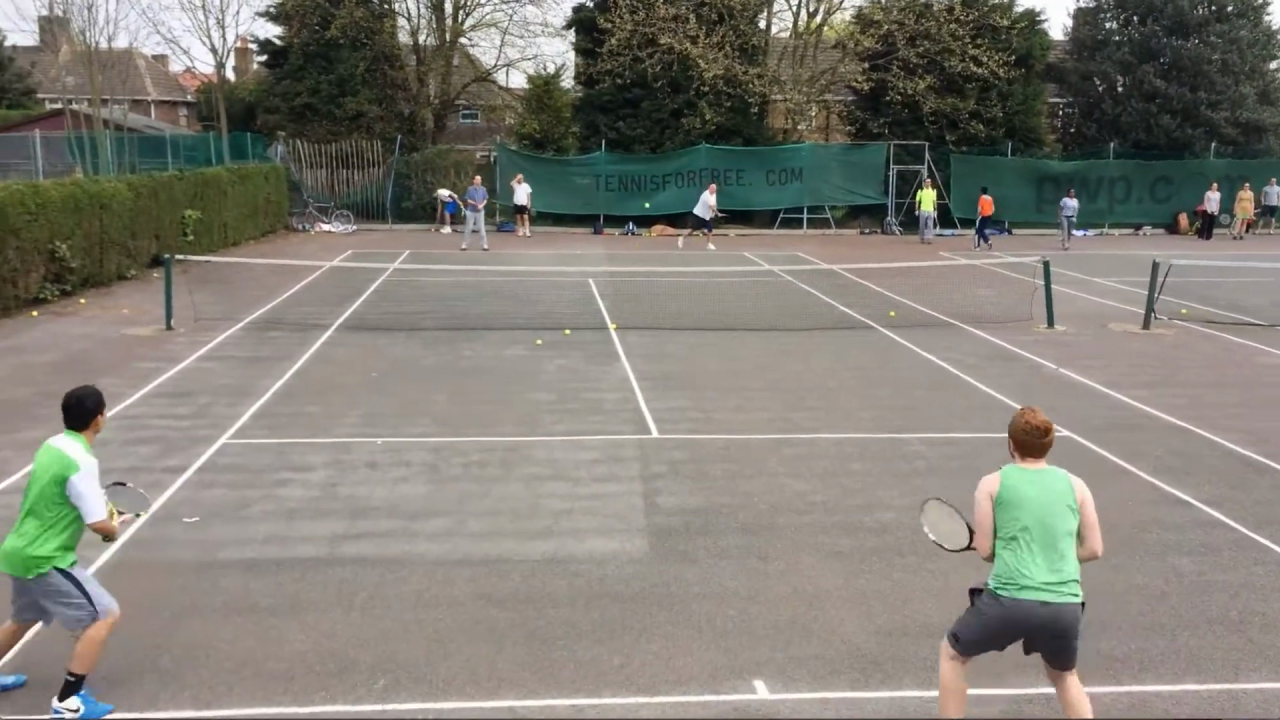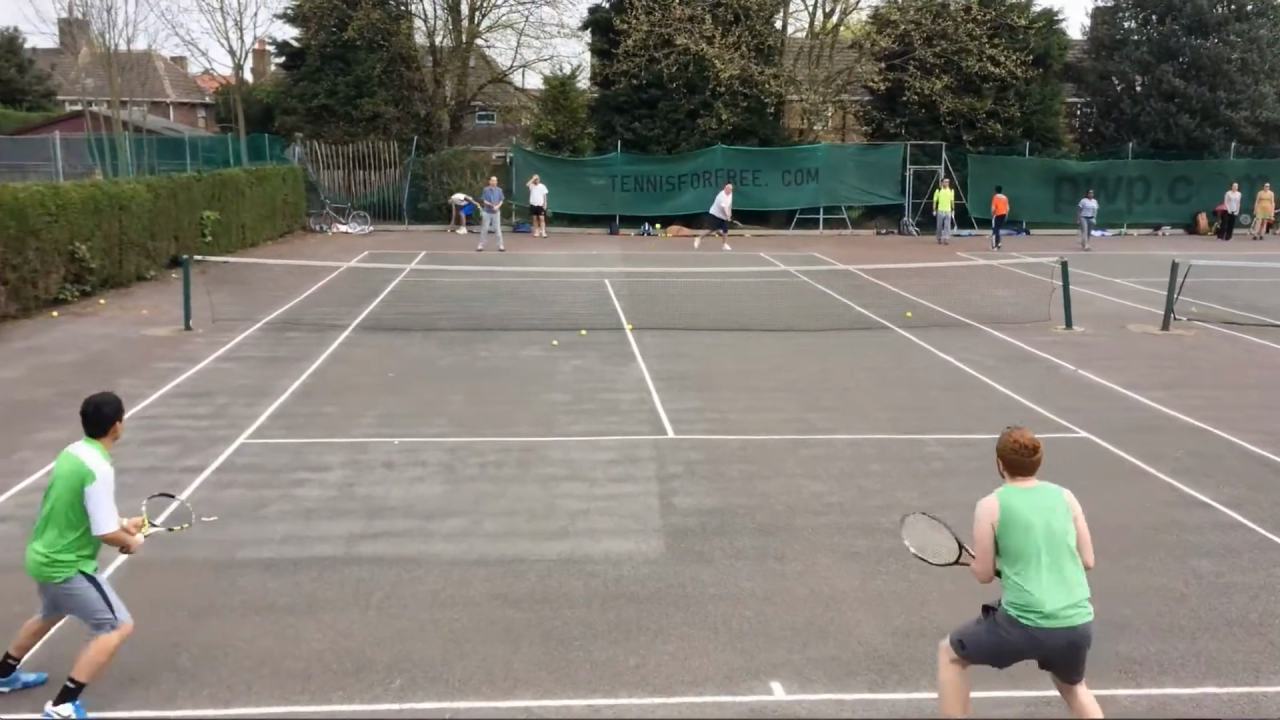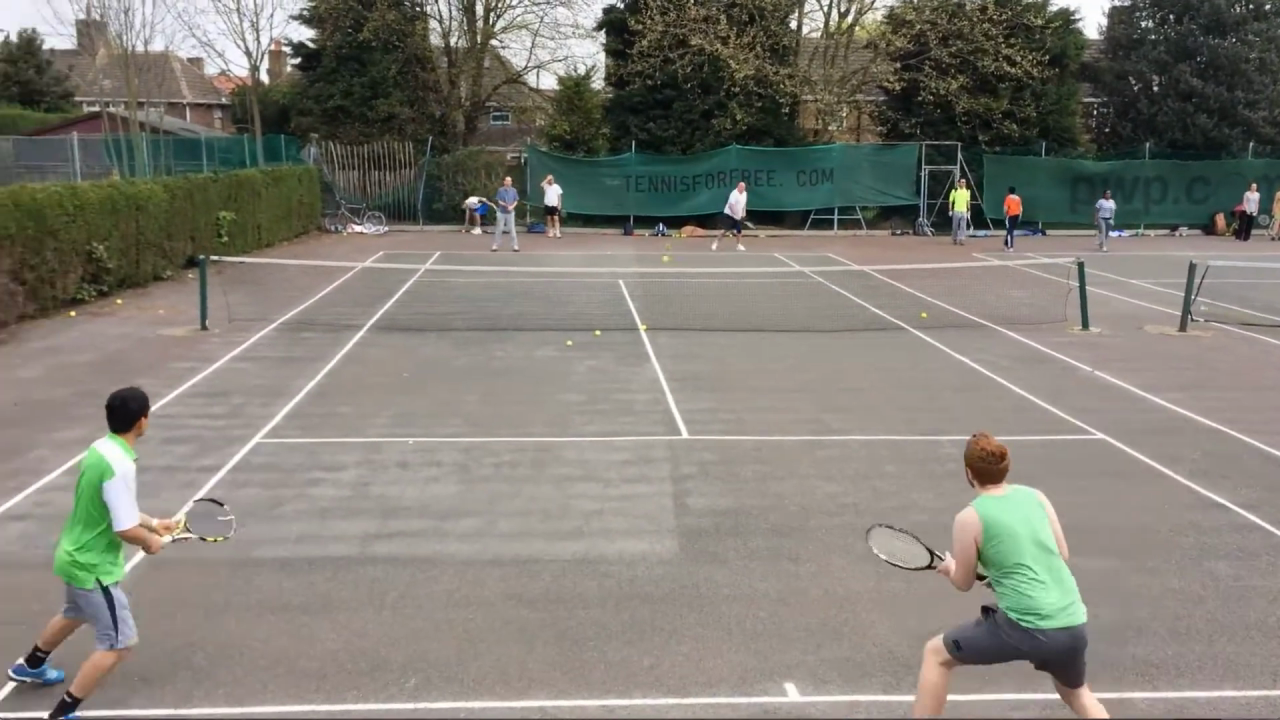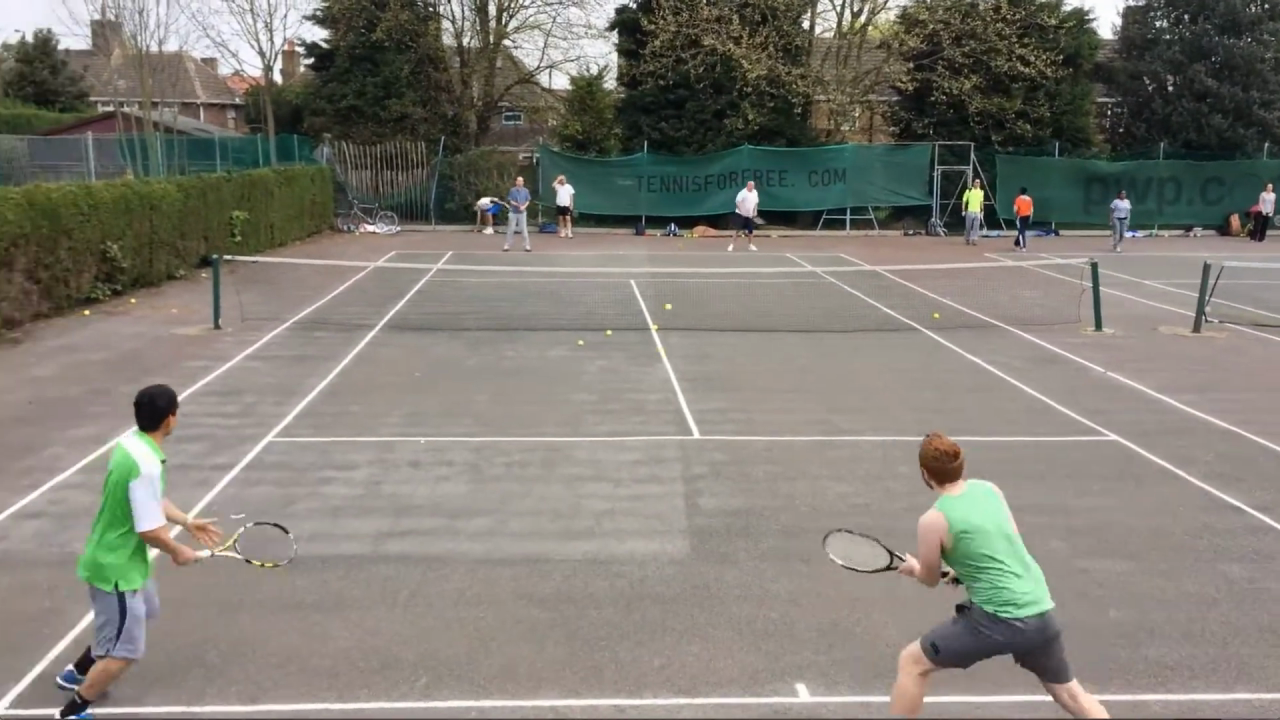
dt=0.1s
person 1, frame 1
left shoulder: (52, 446)
right shoulder: (81, 461)
right elbow: (97, 523)
left wrist: (103, 518)
right wrist: (113, 529)
right hip: (43, 559)
right knee: (105, 616)
person 1, frame 2
left shoulder: (73, 453)
right shoulder: (98, 469)
right elbow: (106, 533)
left wrist: (122, 524)
right wrist: (129, 542)
left hip: (45, 555)
right hip: (66, 565)
left knee: (51, 615)
right knee: (118, 628)
person 1, frame 3
left shoulder: (99, 447)
right shoulder: (119, 465)
right elbow: (124, 528)
left wrist: (149, 523)
right wrist: (149, 542)
left hip: (74, 555)
right hip: (91, 565)
left knee: (76, 613)
right knee: (119, 644)
left ankle: (30, 667)
person 1, frame 4
left shoulder: (128, 443)
right shoulder: (146, 465)
right elbow: (149, 530)
left wrist: (189, 522)
right wrist: (178, 551)
left hip: (105, 554)
right hip: (116, 568)
left knee: (130, 615)
right knee: (122, 651)
left ankle: (79, 671)
person 2, frame 1
left shoulder: (992, 483)
right shoulder: (1073, 484)
left elbow: (986, 551)
right elbow: (1095, 549)
left hip: (1009, 601)
right hip: (1064, 601)
left knee: (951, 653)
right knee: (1064, 677)
person 2, frame 2
left shoulder: (991, 506)
right shoulder: (1065, 497)
left elbow: (984, 575)
right elbow: (1087, 560)
left wrist: (975, 563)
left hip: (1025, 621)
right hip: (1078, 623)
left knee: (950, 654)
right knee: (1073, 687)
person 2, frame 3
left shoulder: (970, 517)
right shoulder: (1036, 497)
left elbow: (963, 583)
left wrist: (951, 567)
left hip: (1024, 627)
right hip: (1072, 624)
left knee: (936, 655)
right knee: (1076, 693)
person 2, frame 4
left shoulder: (933, 520)
right shoulder: (988, 489)
left elbow: (929, 579)
left wrist: (913, 568)
left hip: (999, 618)
right hip: (1041, 612)
left knee: (912, 662)
right knee: (1066, 691)
